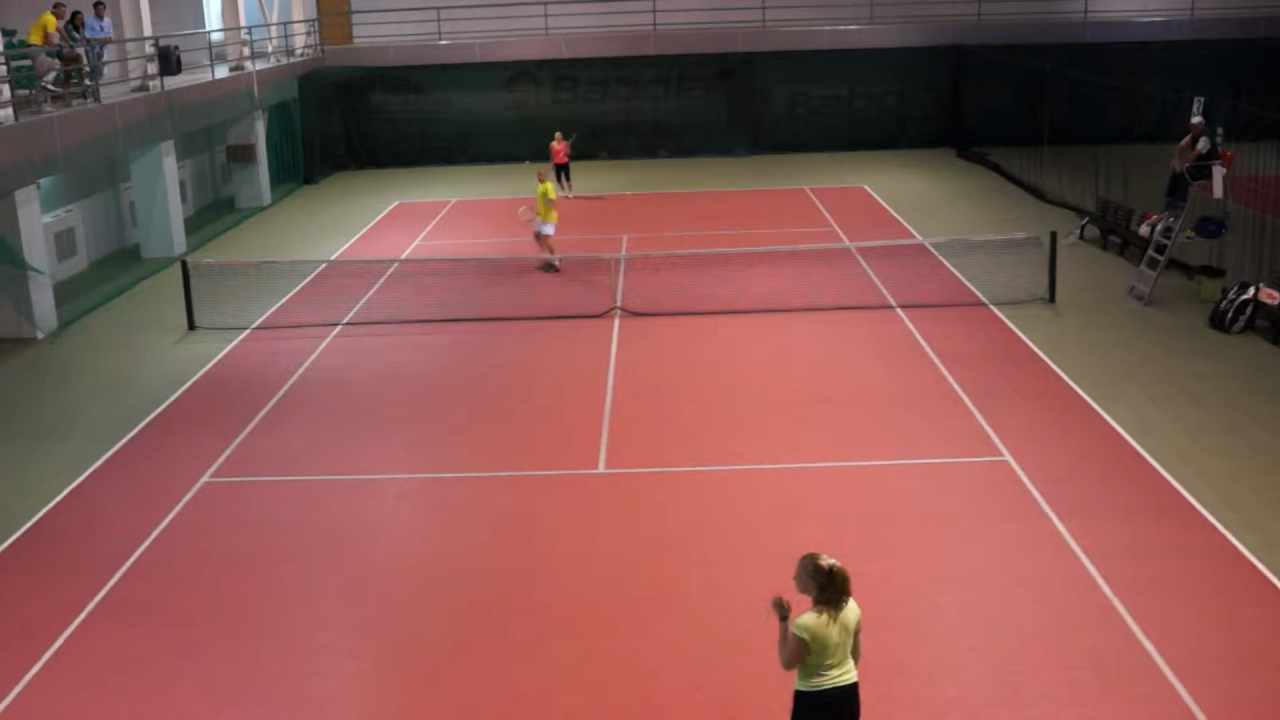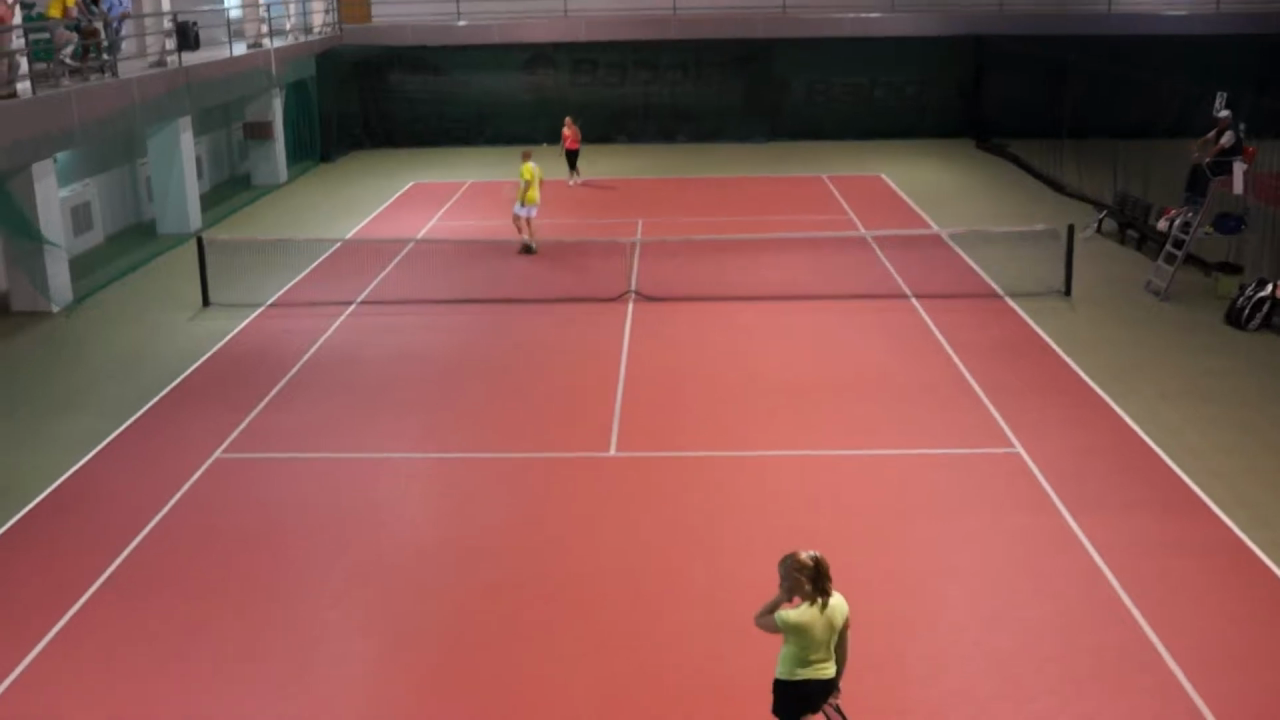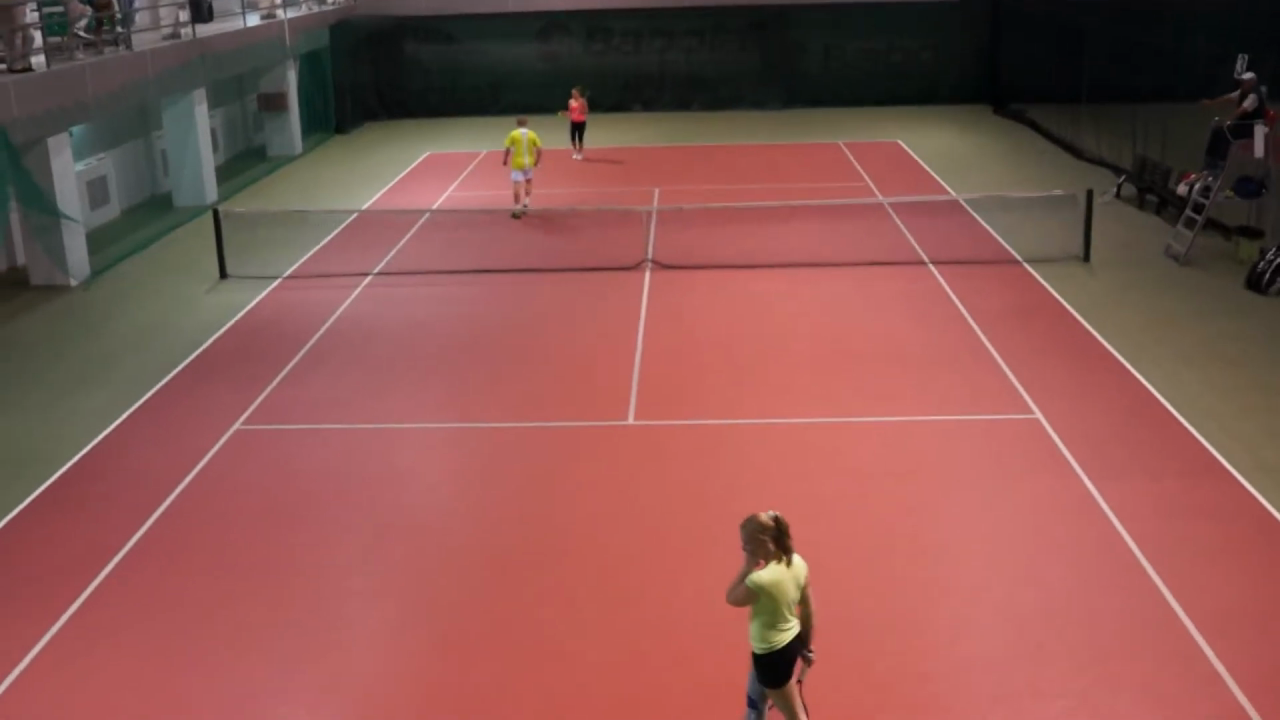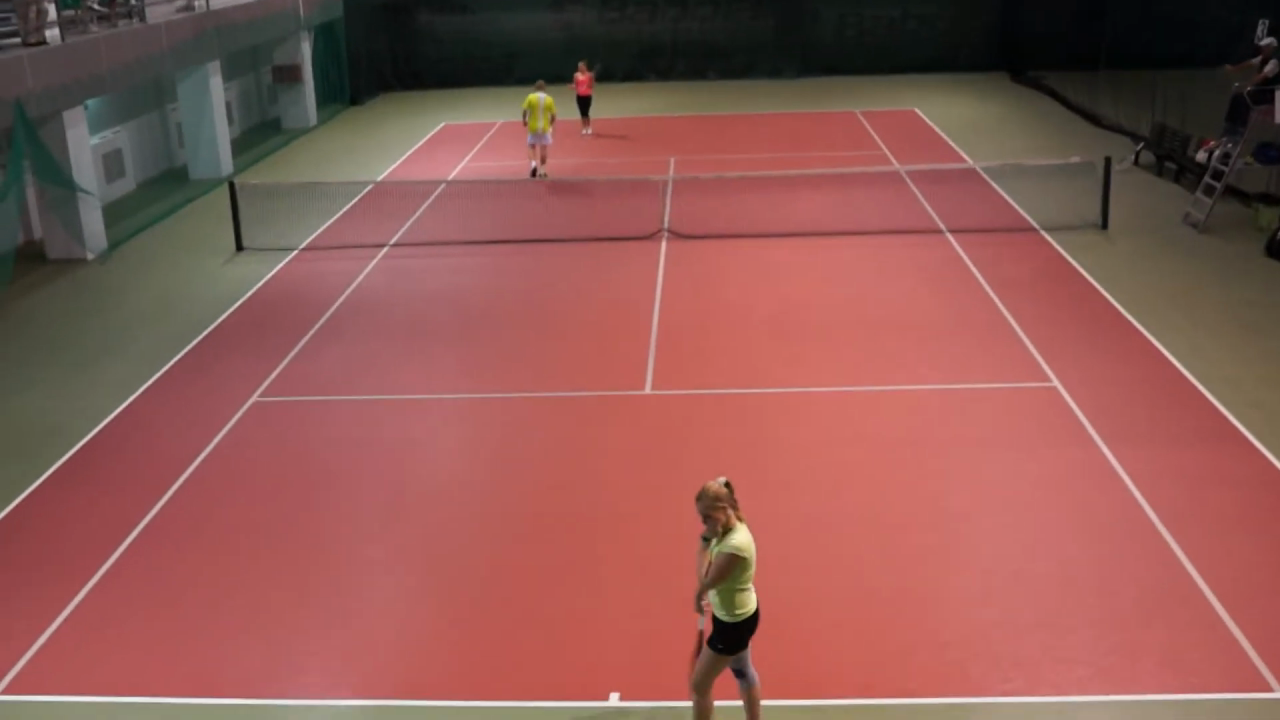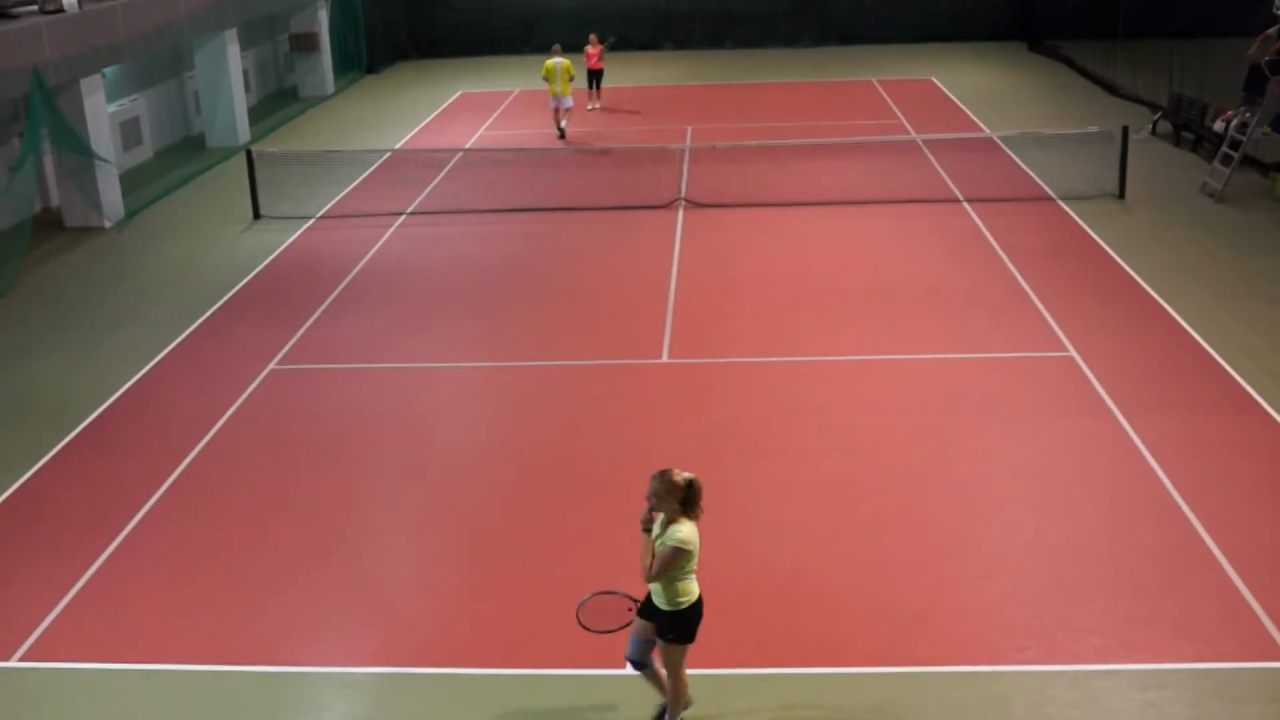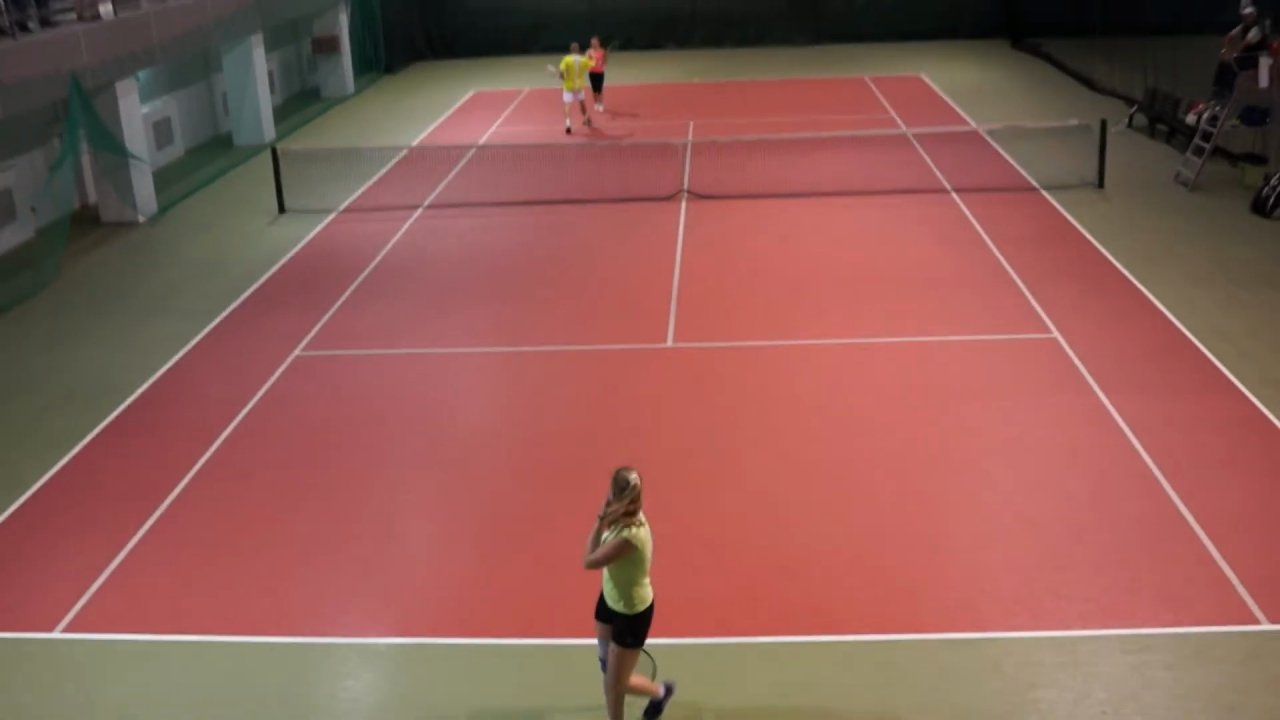
dt=0.5s
person 1, frame 1
left shoulder: (805, 624)
right shoulder: (851, 607)
left elbow: (787, 663)
right elbow: (855, 653)
left wrist: (783, 619)
left hip: (813, 698)
right hip: (847, 691)
person 1, frame 2
left shoulder: (791, 618)
right shoulder: (839, 603)
left elbow: (759, 620)
right elbow: (842, 651)
left wrist: (781, 598)
right wrist: (835, 683)
left hip: (793, 686)
right hip: (824, 682)
person 1, frame 3
left shoulder: (761, 580)
right shoulder: (796, 562)
left elbow: (731, 598)
right elbow: (807, 610)
left wrist: (748, 566)
right wrist: (807, 647)
left hip: (771, 653)
right hip: (792, 641)
right knee: (755, 699)
person 1, frame 4
left shoulder: (736, 544)
right shoulder: (726, 531)
left elbow: (706, 581)
right elbow: (710, 570)
left wrist: (706, 541)
right wrist: (701, 595)
left hip: (734, 621)
right hip: (737, 615)
left knee: (699, 684)
right knee: (742, 670)
person 1, frame 5
left shoulder: (681, 536)
right shoulder: (664, 518)
left elbow: (649, 574)
left wrist: (647, 531)
left hip: (681, 610)
right hip: (658, 599)
left knee: (673, 670)
right knee: (635, 657)
right ankle: (673, 699)
person 1, frame 6
left shoulder: (630, 532)
right shoulder: (622, 520)
left elbow: (590, 561)
left wrist: (601, 518)
left hip: (631, 613)
right hip: (610, 601)
left knee: (617, 685)
right knee: (607, 667)
left ankle: (660, 692)
